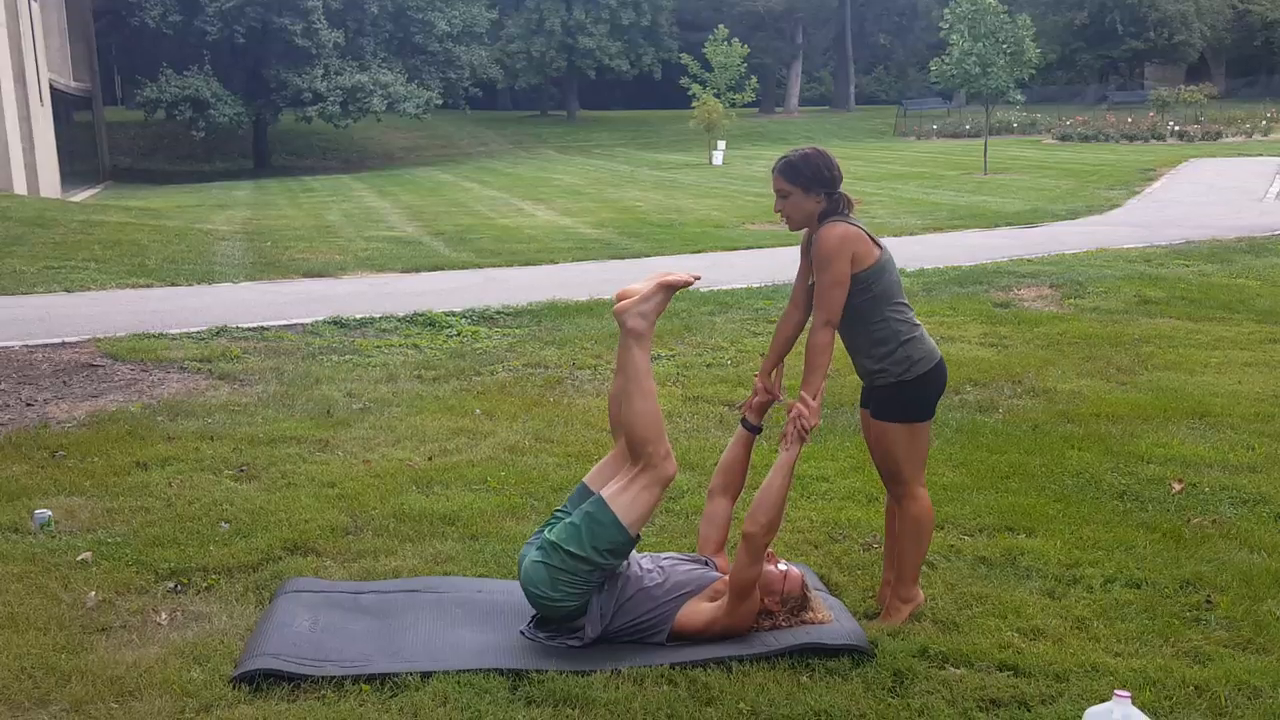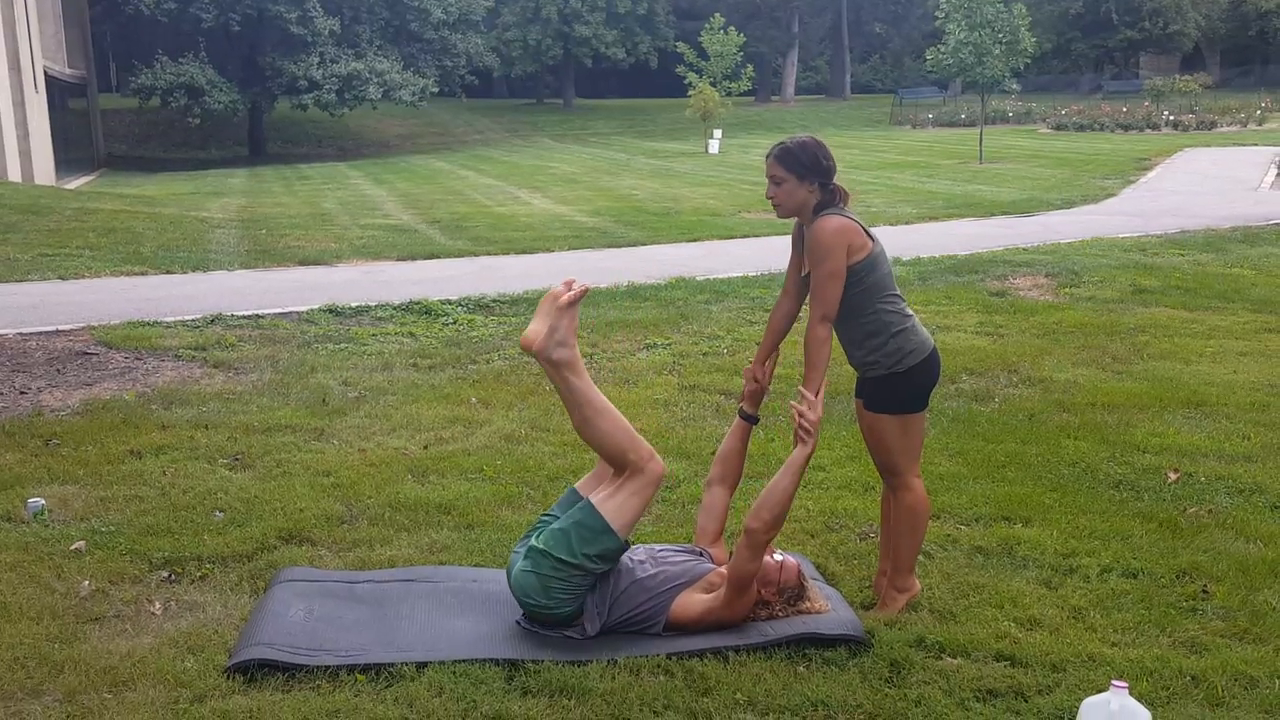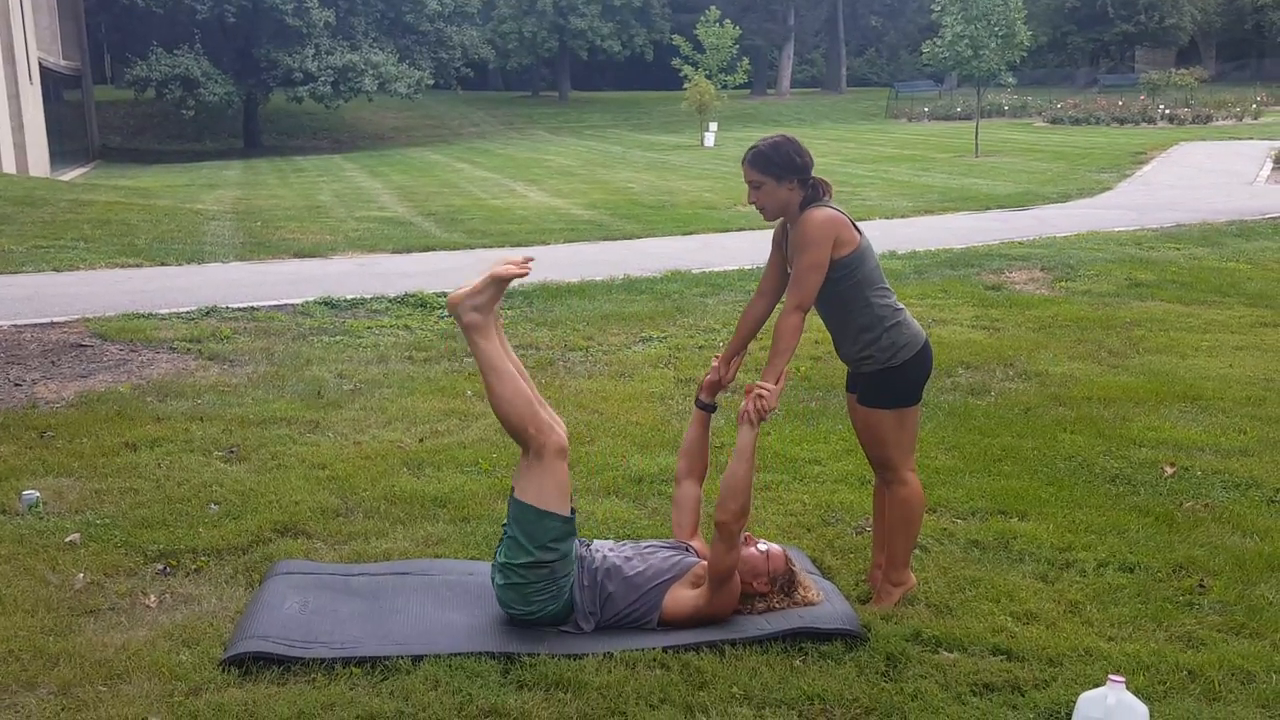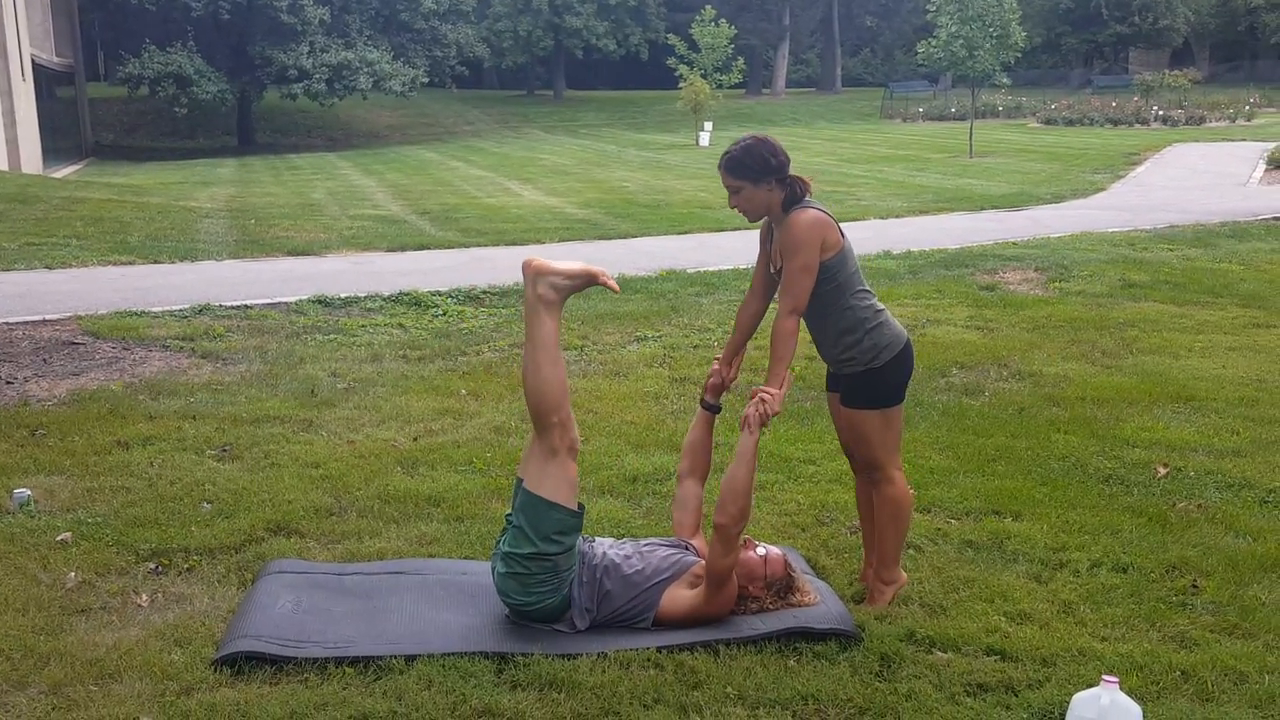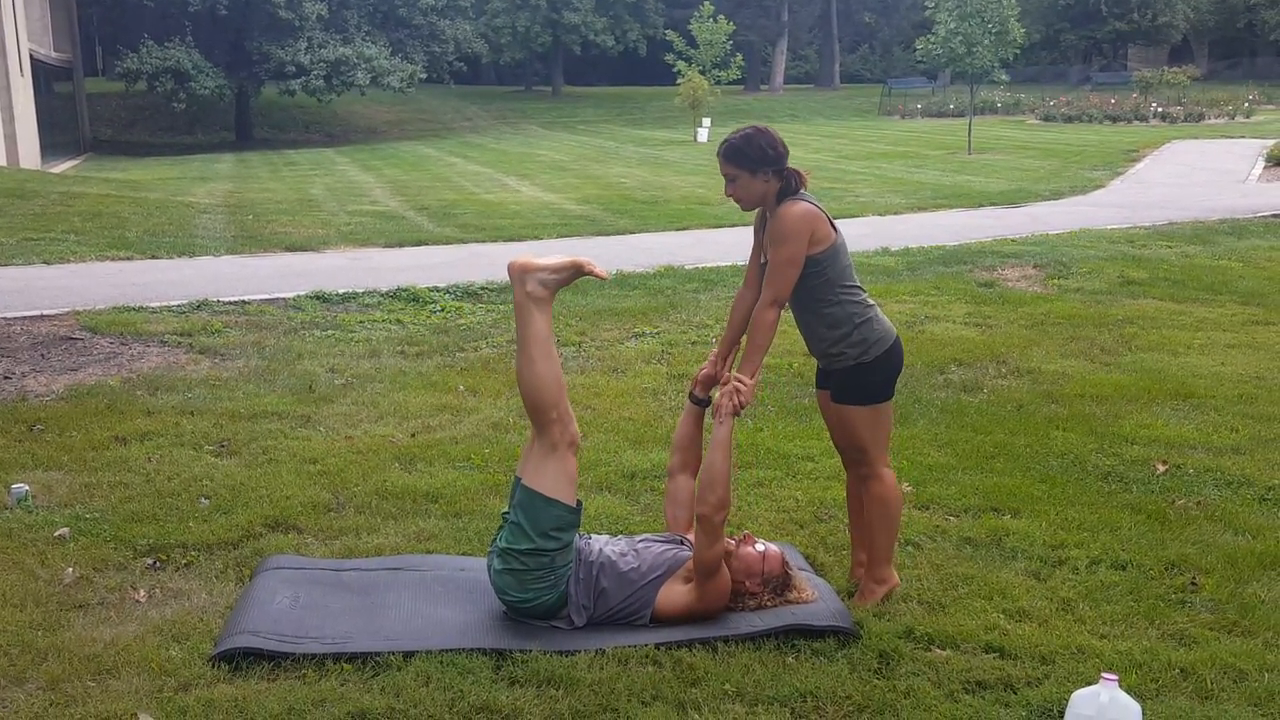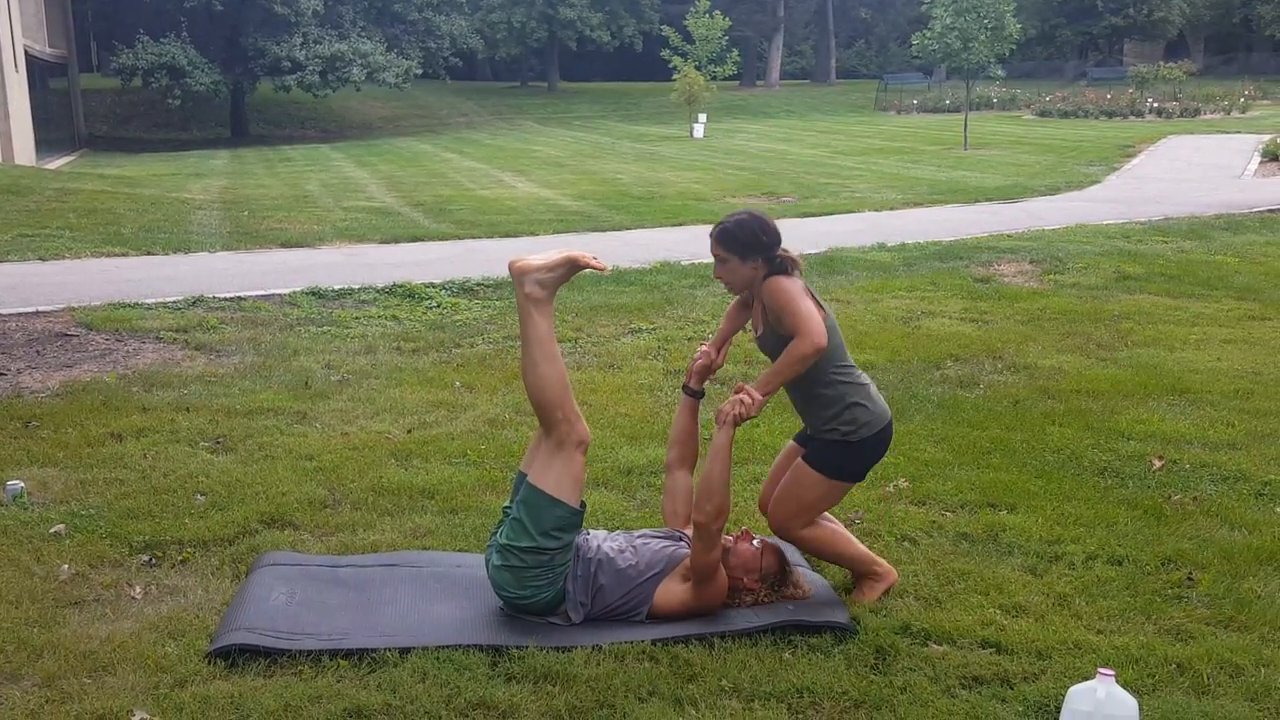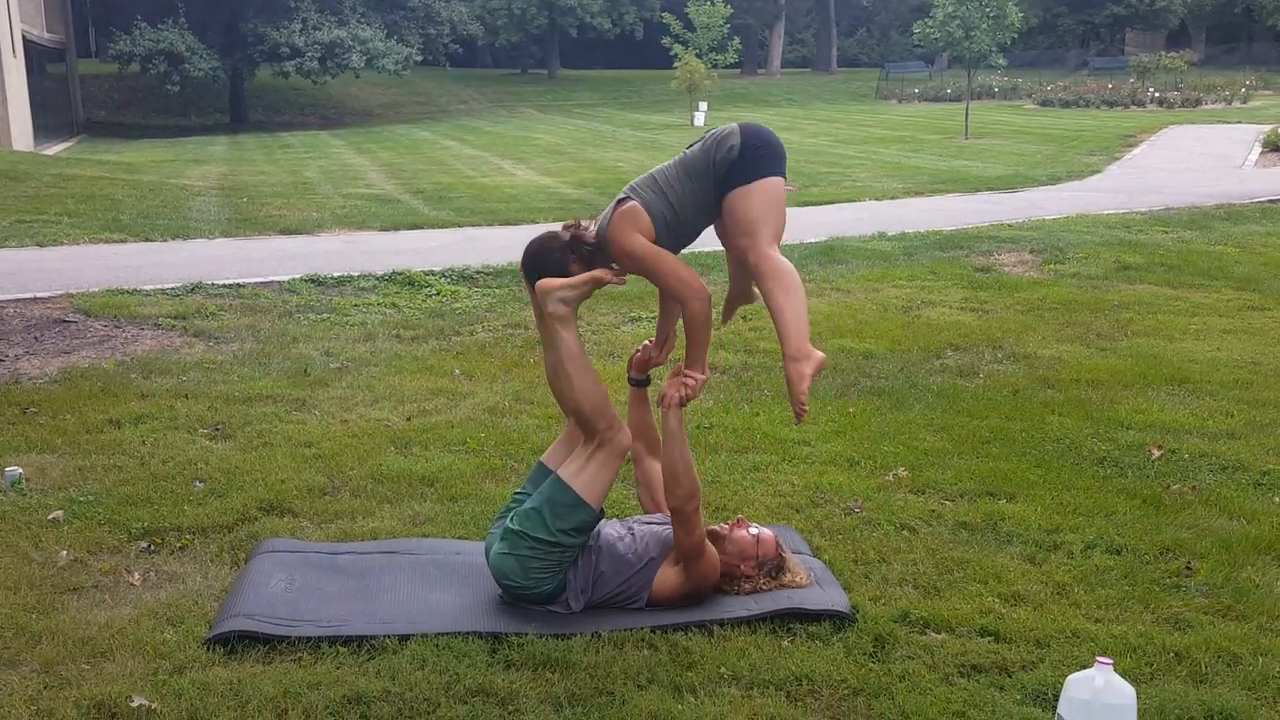
dt=0.7s
person 1, frame 1
left shoulder: (837, 237)
right shoulder: (815, 241)
left elbow: (826, 325)
right elbow: (797, 310)
left wrist: (807, 399)
right wrist: (766, 373)
left hip: (910, 374)
right hip: (883, 375)
left knee: (908, 486)
right knee: (893, 483)
left ankle: (908, 591)
right ankle: (891, 581)
person 1, frame 2
left shoulder: (829, 231)
right shoulder: (806, 229)
left elbow: (821, 322)
right elbow: (788, 300)
left wrist: (810, 398)
right wrist: (760, 361)
left hip: (902, 365)
right hip: (878, 366)
left knee: (903, 476)
right knee: (889, 474)
left ankle: (904, 581)
right ankle: (887, 571)
person 1, frame 3
left shoulder: (819, 223)
right shoulder: (788, 229)
left elbow: (795, 309)
right elbow: (764, 299)
left wrist: (769, 383)
right wrist: (726, 359)
left hip: (896, 357)
right hip: (867, 359)
left knee: (897, 471)
right knee: (881, 468)
left ankle: (899, 575)
right ankle: (880, 565)
person 1, frame 4
left shoulder: (803, 224)
right shoulder: (774, 227)
left elbow: (790, 313)
right elbow: (756, 298)
left wrist: (773, 388)
right wrist: (727, 359)
left hip: (877, 358)
right hip: (847, 361)
left knee: (883, 470)
right knee: (861, 466)
left ankle: (889, 575)
right ankle: (871, 567)
person 1, frame 5
left shoulder: (796, 216)
right shoulder: (768, 218)
left elbow: (771, 303)
right elbow: (750, 291)
left wrist: (746, 376)
right wrist: (721, 357)
left hip: (866, 355)
right hip: (836, 357)
left knee: (872, 466)
right knee: (853, 462)
left ankle: (882, 574)
right ankle: (861, 564)
person 1, frame 6
left shoulder: (778, 289)
right shoulder: (759, 290)
left elbow: (813, 341)
right elbow: (740, 307)
left wrist: (758, 391)
right wrist: (716, 347)
left hip: (856, 431)
right hip: (828, 425)
left knee: (785, 521)
right knee: (772, 505)
left ankle: (876, 572)
right ankle: (864, 565)
person 1, frame 7
left shoulder: (618, 242)
right shoulder: (606, 238)
left elbow: (693, 294)
right elbow: (675, 280)
left wrist: (696, 367)
right wrist: (665, 334)
left hip: (747, 150)
right hip: (735, 156)
left knee: (758, 253)
right knee: (738, 247)
left ankle: (799, 358)
right ankle: (741, 294)
person 2, frame 1
left shoulder: (736, 613)
right shoulder: (716, 571)
left elbow: (757, 533)
right elbow: (721, 493)
left wrist: (790, 449)
right wrist: (752, 421)
left hip: (558, 580)
right hip: (547, 561)
left knee: (655, 464)
right knee: (634, 450)
left ankle: (637, 329)
right ankle: (637, 324)
person 2, frame 2
left shoulder: (731, 605)
right shoulder: (711, 563)
left elbow: (759, 529)
right elbow: (719, 484)
left wrist: (803, 450)
right wrist: (748, 410)
left hip: (548, 584)
right hip: (535, 563)
left knee: (644, 467)
right knee: (624, 461)
left ankle: (563, 357)
right ankle: (552, 354)
person 2, frame 3
left shoulder: (719, 597)
right shoulder: (699, 560)
left elbow: (730, 519)
right elbow: (688, 475)
left wrist: (749, 430)
right wrist: (706, 400)
left hip: (540, 593)
right hip: (556, 575)
left knee: (548, 442)
right knee: (547, 433)
left ankle: (475, 317)
right ankle: (482, 318)
person 2, frame 4
left shoulder: (716, 597)
right shoulder: (695, 556)
left elbow: (727, 523)
right elbow: (690, 476)
left wrist: (751, 434)
right wrist: (711, 400)
left hip: (540, 586)
right hip: (533, 573)
left knee: (558, 439)
right knee: (552, 431)
left ankle: (546, 294)
right ankle: (544, 291)
person 2, frame 5
left shoulder: (713, 591)
right shoulder: (689, 551)
left elbow: (711, 513)
right elbow: (681, 471)
left wrist: (724, 421)
right wrist: (699, 397)
left hip: (536, 583)
right hip: (523, 567)
left knee: (558, 435)
right knee: (552, 431)
left ankle: (533, 290)
right ankle: (532, 289)
person 2, frame 6
left shoulder: (710, 591)
right shoulder: (686, 546)
left elbow: (707, 519)
right elbow: (679, 465)
left wrist: (725, 432)
right wrist: (693, 387)
left hip: (534, 579)
right hip: (519, 559)
left knee: (568, 434)
right knee: (560, 428)
left ankle: (536, 291)
right ankle: (534, 287)
person 2, frame 7
left shoulder: (702, 571)
right shoulder: (677, 533)
left elbow: (685, 502)
right elbow: (646, 452)
left wrist: (672, 412)
right wrist: (639, 379)
left hip: (528, 565)
right hip: (513, 541)
left knee: (611, 437)
right knee: (588, 427)
left ankle: (558, 310)
right ankle: (547, 303)
